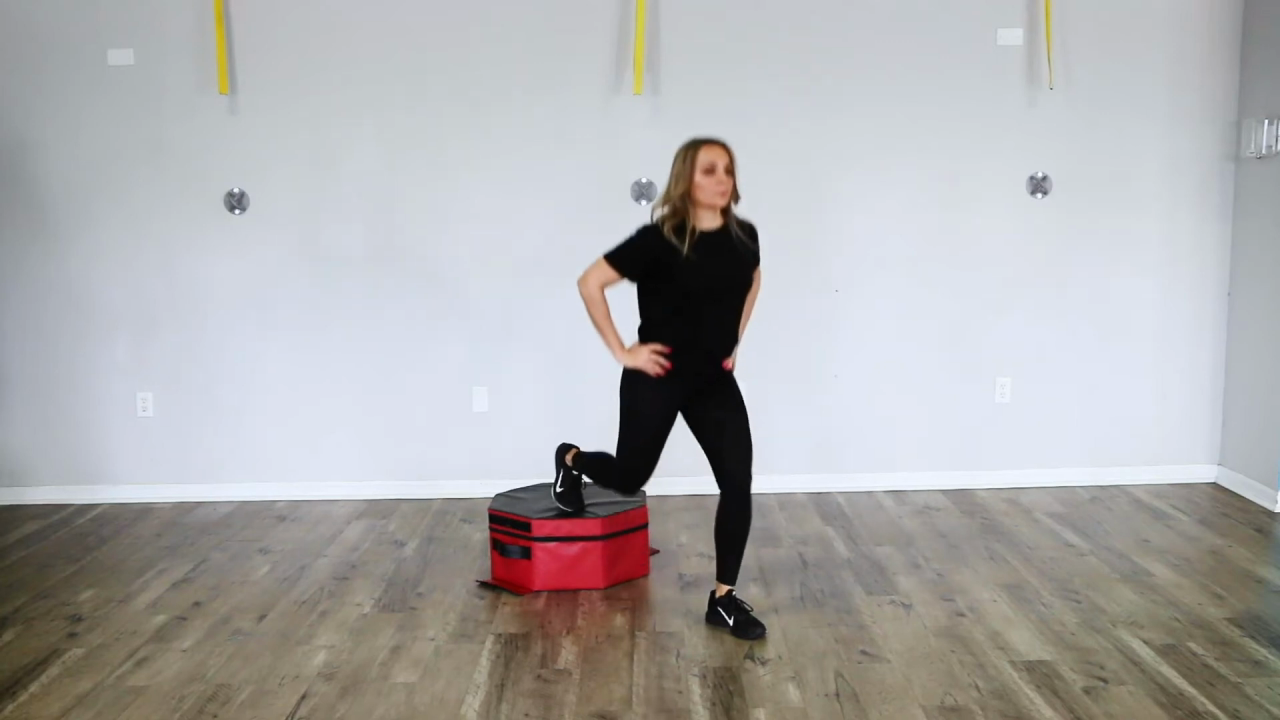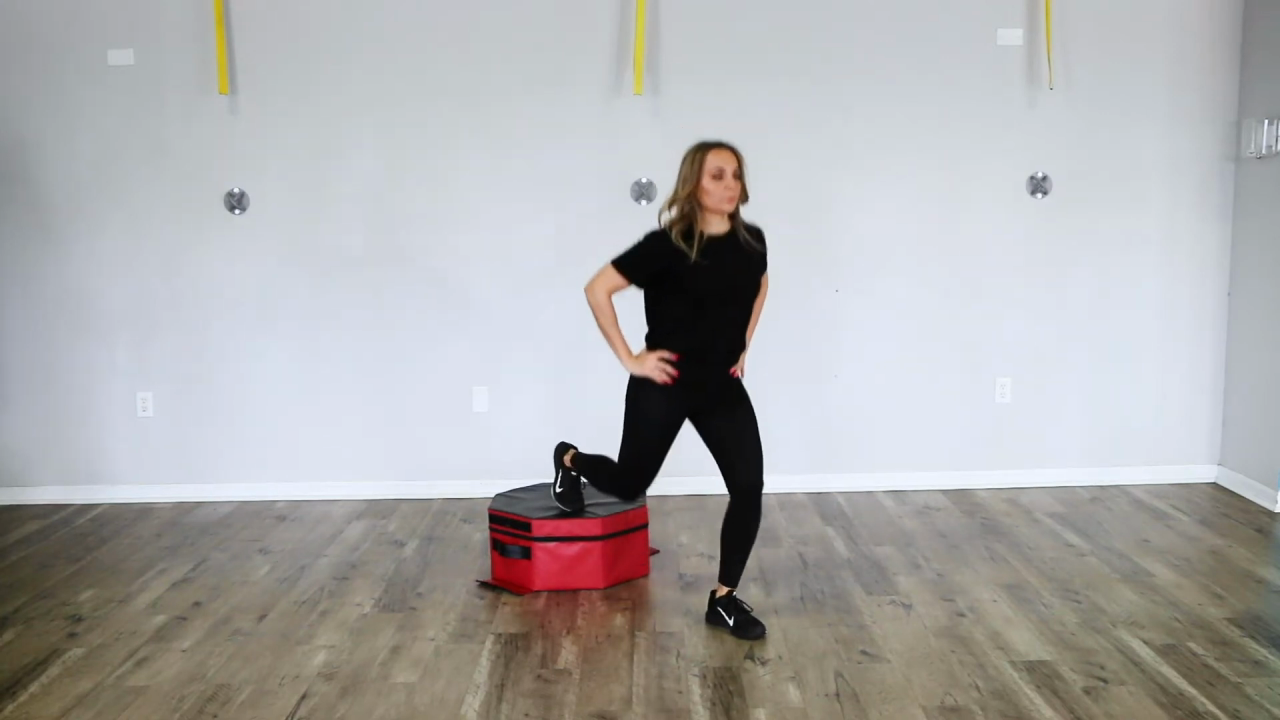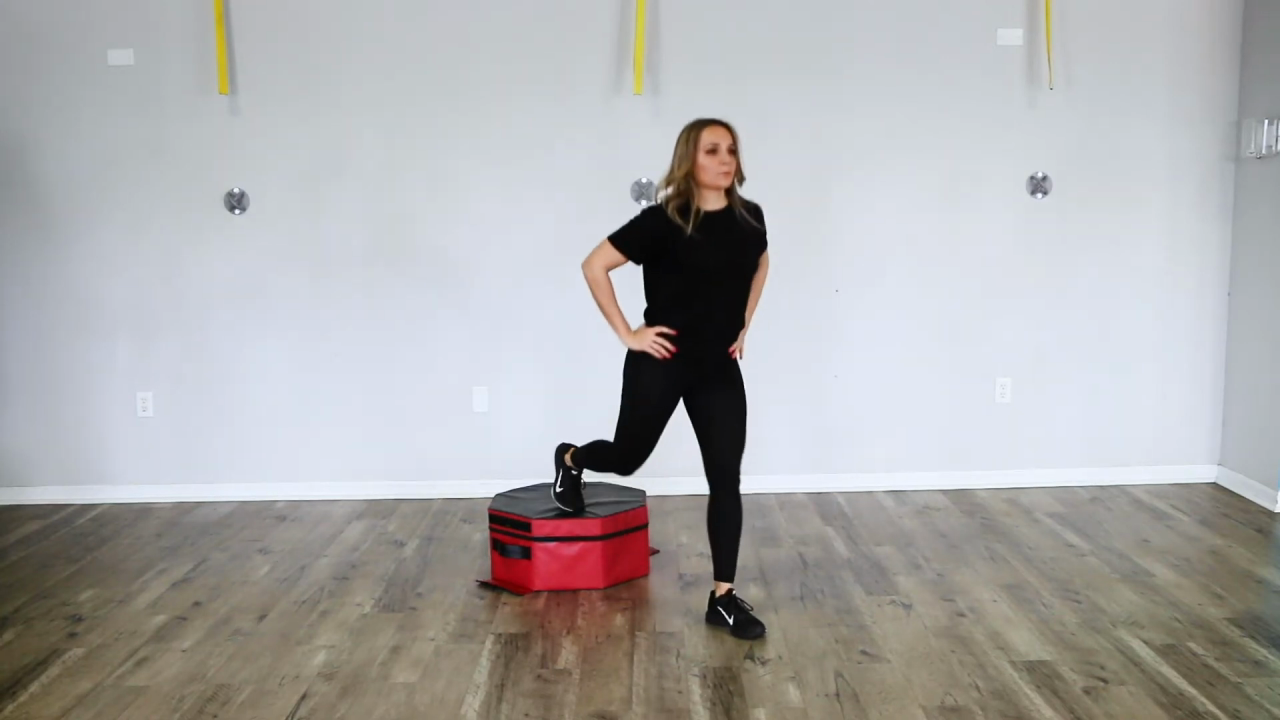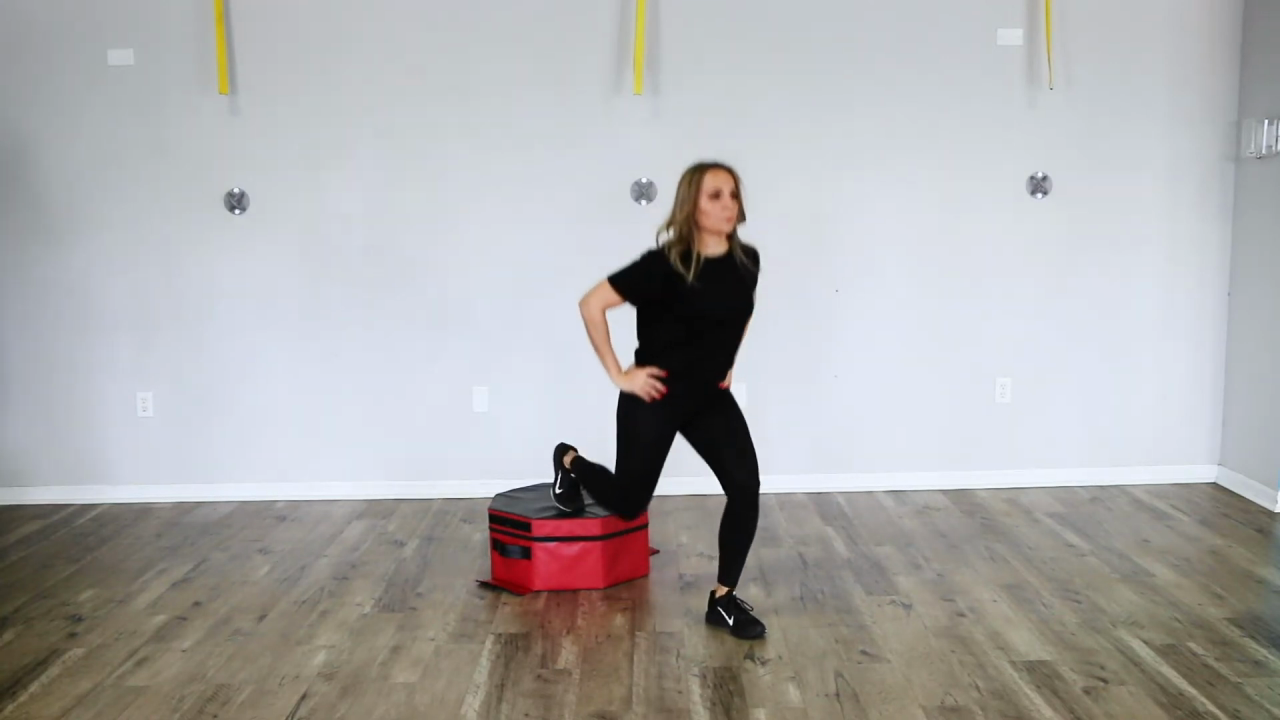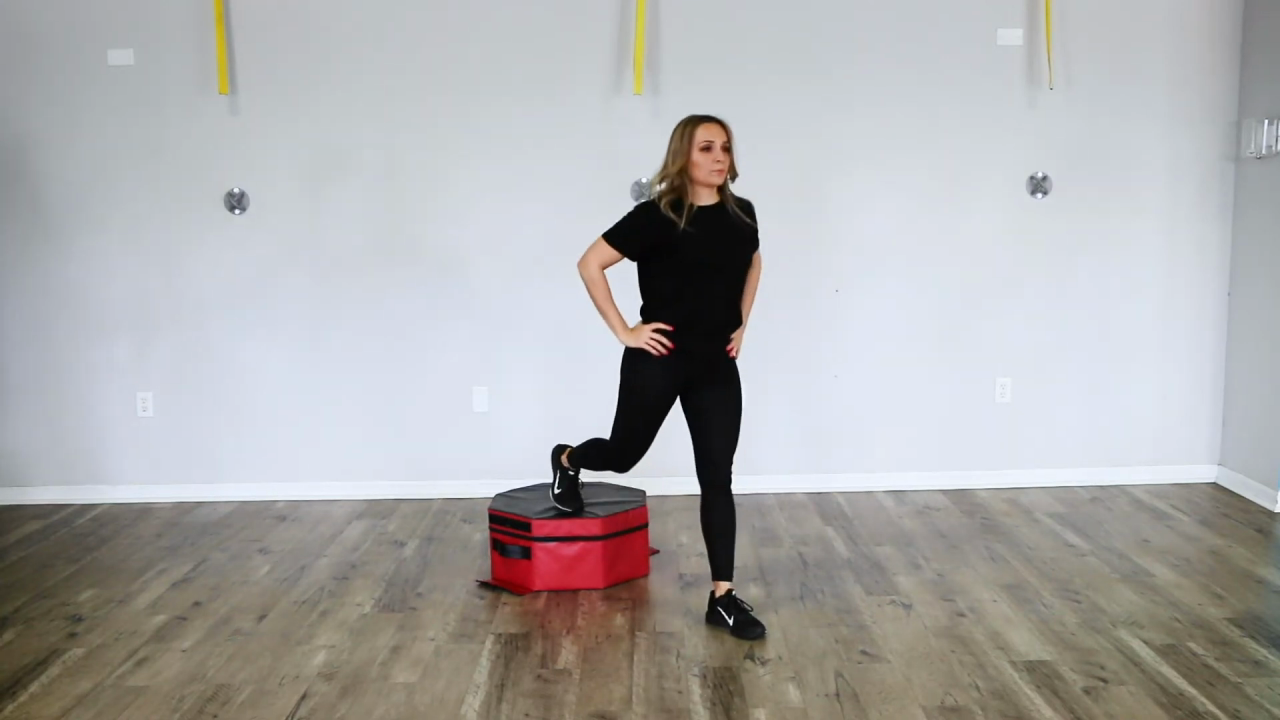
dt=1s
person 1, frame 1
left shoulder: (744, 238)
right shoulder: (660, 240)
right elbow: (590, 283)
right wrist: (622, 351)
left hip: (713, 378)
right hip: (657, 378)
left knee: (738, 481)
right knee: (630, 478)
left ankle: (724, 598)
right ankle: (570, 460)
person 1, frame 2
left shoulder: (751, 241)
right shoulder: (667, 245)
right elbow: (597, 289)
right wrist: (629, 359)
left hip: (722, 387)
right hip: (666, 387)
left knee: (749, 487)
right knee: (630, 483)
left ankle: (724, 598)
right ankle: (569, 462)
person 1, frame 3
left shoulder: (749, 219)
right shoulder: (663, 220)
left elbow: (759, 267)
right elbow: (594, 265)
left wrist: (743, 326)
right wrist: (626, 333)
left hip: (718, 366)
right hip: (661, 363)
left knee: (726, 478)
right knee: (627, 458)
left ankle: (723, 597)
right ankle: (570, 460)
person 1, frame 4
left shoulder: (746, 260)
right shoulder: (664, 265)
right elbow: (592, 305)
right wrist: (618, 374)
left hip: (710, 398)
right hip: (655, 399)
left knee: (745, 486)
right knee: (629, 502)
left ankle: (723, 598)
right ankle: (569, 464)
person 1, frame 5
left shoulder: (741, 214)
right shoulder: (657, 216)
right elbow: (590, 263)
left wrist: (742, 324)
right wrist: (623, 331)
left hip: (716, 364)
right hip: (659, 359)
left knee: (717, 478)
right knee: (625, 454)
left ankle: (722, 598)
right ankle: (566, 461)
